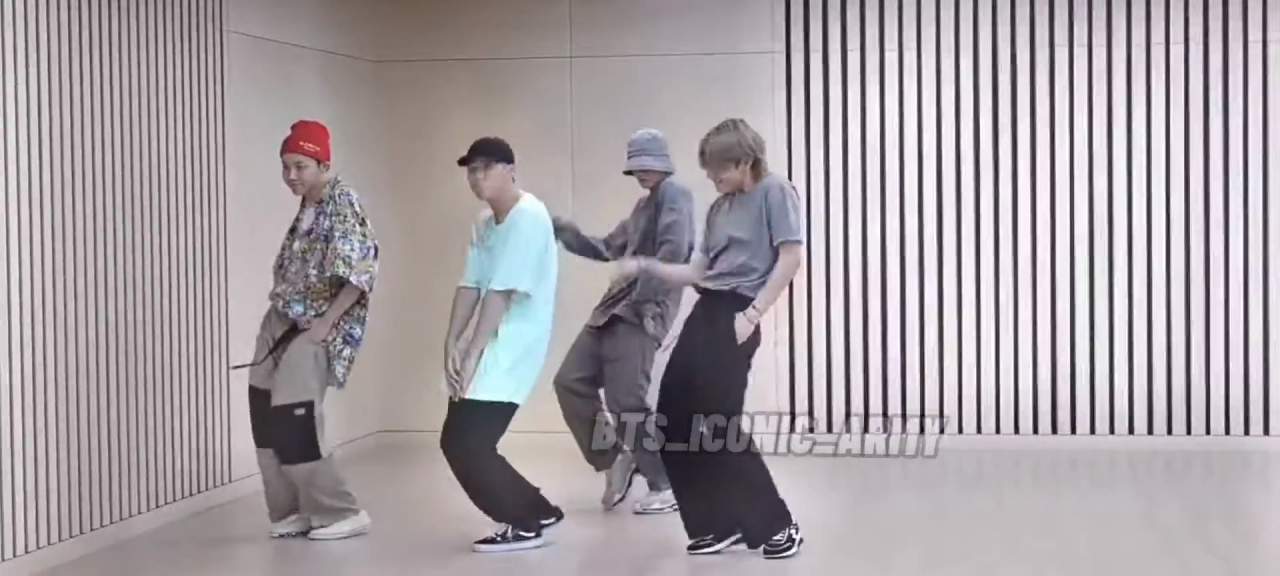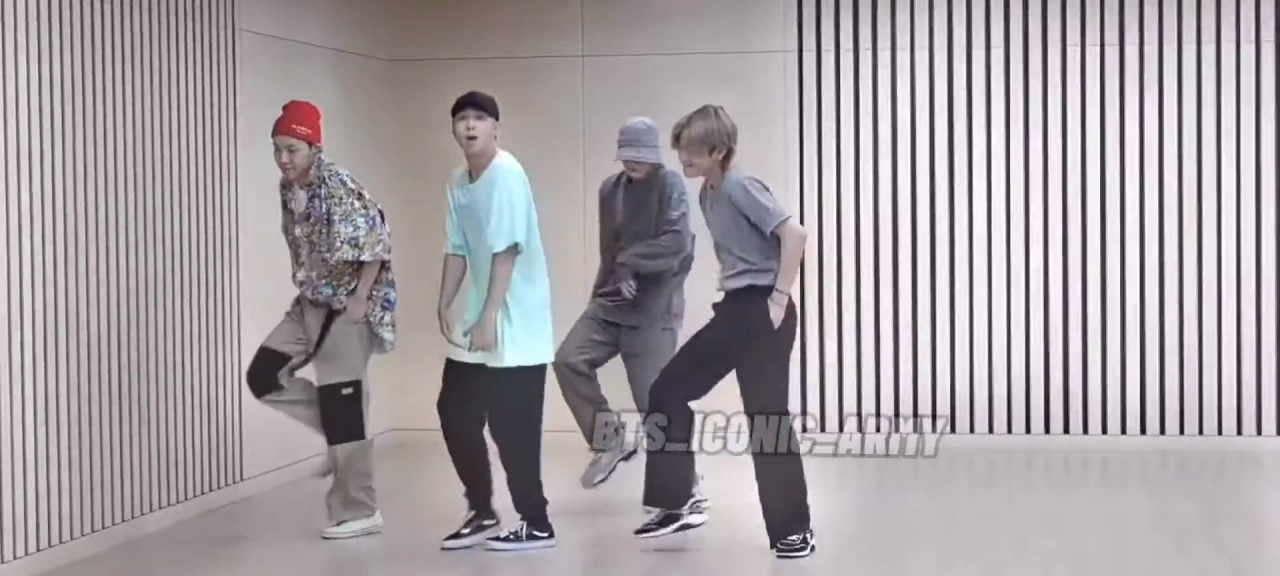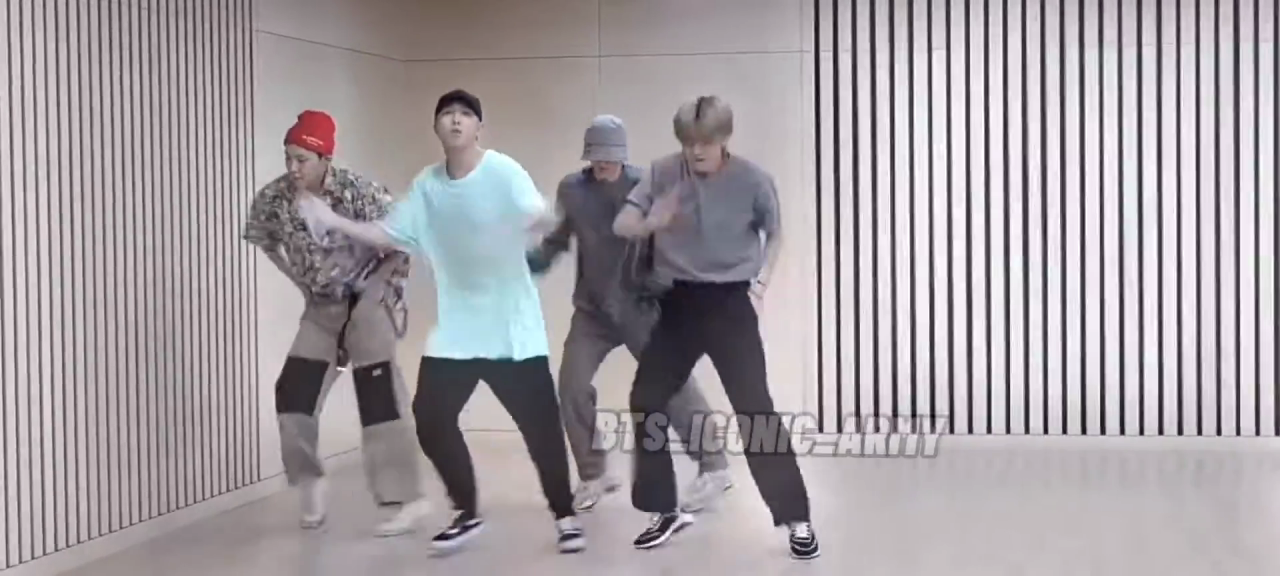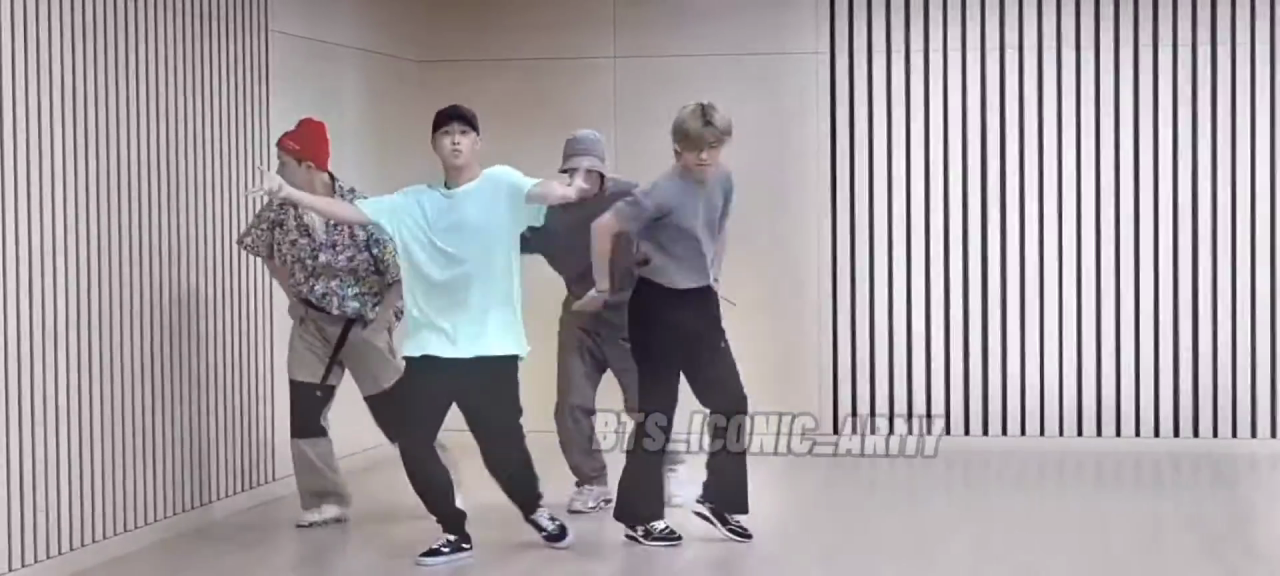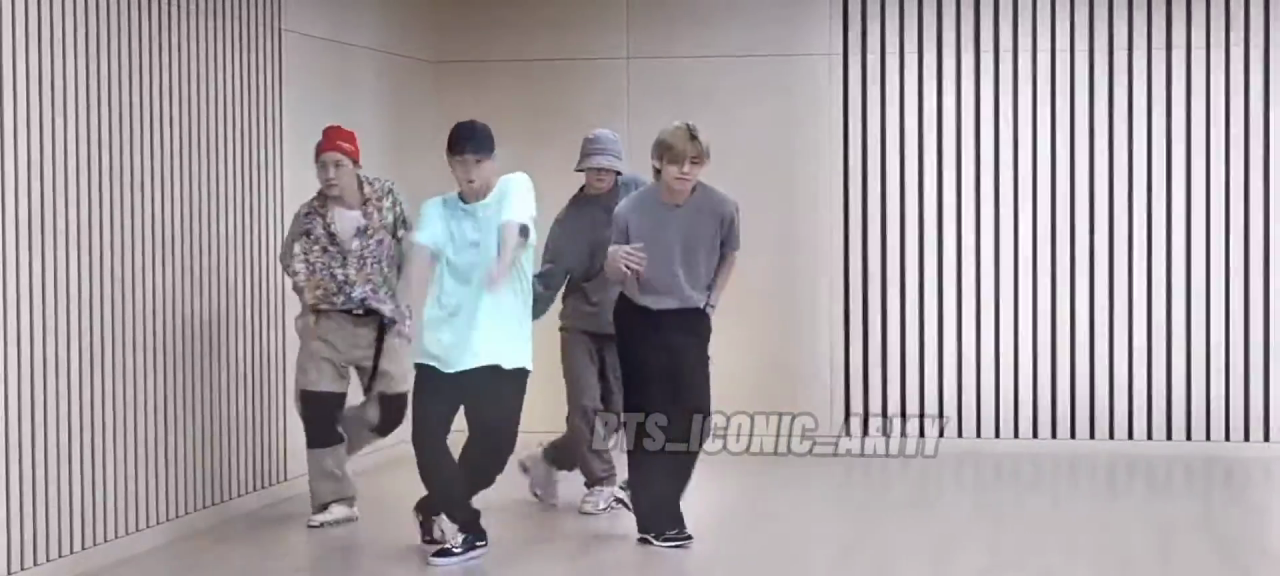
dt=0.3s
person 1, frame 1
left shoulder: (529, 217)
right shoulder: (485, 224)
left elbow: (501, 294)
right elbow: (470, 287)
left wrist: (470, 358)
right wrist: (451, 345)
left hip: (510, 353)
right hip: (486, 352)
left knee: (467, 444)
right knee: (459, 441)
left ankle: (522, 524)
right ankle: (537, 508)
person 1, frame 2
left shoulder: (506, 174)
right shoulder: (458, 183)
left elbow: (505, 251)
right elbow: (456, 250)
left wrist: (489, 317)
right wrist: (445, 306)
left hip: (517, 320)
right hip: (482, 317)
left knee: (513, 424)
right knee: (455, 412)
left ankle: (536, 523)
right ankle: (481, 510)
person 1, frame 3
left shoulder: (501, 171)
right shoulder: (426, 185)
left elbow: (540, 214)
right elbow: (393, 234)
left wrist: (534, 221)
right wrist: (337, 223)
left hip: (512, 325)
right hip: (456, 327)
left knee: (540, 421)
right knee: (431, 419)
left ankle: (566, 514)
right ankle: (466, 510)
person 1, frame 4
left shoulder: (500, 184)
right shoulder: (413, 202)
left elbow: (539, 191)
right elbow: (353, 213)
left wrist: (568, 191)
right wrist: (291, 194)
left hip: (490, 341)
right hip: (430, 343)
left knee: (501, 438)
right knee: (413, 440)
left ankle: (535, 509)
right ankle: (454, 532)
person 1, frame 5
left shoulder: (515, 187)
right shoulder: (436, 209)
left elbow: (514, 227)
right elbow: (423, 250)
left wrist: (504, 258)
left hip: (499, 349)
right hip: (441, 347)
left knee: (493, 446)
right knee: (428, 439)
left ankle: (436, 512)
right ankle: (468, 528)
person 2, frame 1
left shoulder: (777, 192)
right shoulder: (719, 207)
left elbow: (791, 258)
left wrist: (753, 314)
right wrist: (646, 266)
left hip: (733, 319)
right hip: (703, 315)
left knee: (719, 427)
right knee: (671, 423)
left ankle: (778, 525)
right ankle: (726, 521)
person 2, frame 2
left shoulder: (739, 187)
right shoulder: (708, 194)
left elbow: (794, 234)
left wrist: (780, 297)
left hip: (762, 312)
right hip: (735, 309)
left knee: (767, 418)
right knee: (668, 393)
left ankle: (794, 528)
right ankle: (676, 503)
person 2, frame 3
left shoulder: (754, 179)
right shoulder: (666, 172)
left elbow: (774, 237)
right elbow: (623, 226)
left wrist: (756, 284)
right wrist: (654, 220)
left hip: (730, 304)
right hip: (681, 302)
left knee: (754, 409)
right knee: (648, 402)
left ankle: (795, 517)
right ankle: (661, 511)
person 2, frame 4
left shoulder: (724, 181)
right shoulder: (663, 192)
right elbow: (602, 226)
left wrist: (712, 276)
right wrist: (600, 288)
left hip: (701, 303)
right hip: (658, 304)
left knee: (730, 402)
right knee: (656, 410)
left ankle: (720, 502)
right ankle: (641, 516)
person 2, frame 5
left shoulder: (720, 206)
right shoulder: (631, 209)
left elbow: (728, 257)
right elbow: (614, 267)
left wrist: (711, 302)
right wrist: (617, 260)
left hip: (690, 323)
right hip: (640, 321)
left knee: (696, 422)
right knee: (649, 421)
left ankle: (654, 501)
right ankle: (658, 521)
person 3, frame 1
left shoulder: (344, 204)
right shoulder: (306, 206)
left elbow: (360, 273)
left wrist: (327, 324)
right wrist: (280, 309)
left hip: (313, 331)
right hip: (280, 323)
left knee: (294, 425)
right knee: (268, 424)
left ankle: (344, 514)
right ankle: (296, 511)
person 3, frame 2
left shoulder: (336, 183)
right shoulder: (288, 186)
left elbow: (374, 242)
left wrist: (361, 301)
right wrist: (305, 283)
left hip: (346, 307)
right hip: (310, 304)
left knee: (343, 403)
right knee: (263, 375)
left ankle: (359, 512)
right ankle: (339, 448)
person 3, frame 3
left shoulder: (354, 189)
right shoulder: (276, 196)
right elbow: (264, 237)
left wrist: (382, 285)
right wrist: (298, 277)
left hip: (364, 301)
right hip: (321, 305)
left knee: (379, 394)
right knee: (292, 389)
left ankle: (408, 498)
right ankle: (310, 481)
person 3, frame 4
right shoulder: (282, 208)
left elbow: (398, 267)
right elbow: (266, 251)
left wrist: (384, 320)
right wrist: (293, 297)
left hip: (361, 323)
right hip: (312, 321)
left knee: (394, 410)
right knee: (304, 413)
right ankle: (328, 500)
person 3, frame 5
left shoulder: (386, 199)
right shoulder: (309, 216)
left elbow: (407, 256)
right elbow: (289, 265)
left wrist: (398, 306)
right wrist: (308, 303)
left hip: (381, 323)
right hip: (329, 323)
left knee: (387, 413)
right knee: (318, 411)
left ankle: (335, 446)
right ankle: (336, 502)
person 4, frame 1
left shoulder: (674, 195)
right shoulder: (645, 204)
left elbow: (674, 251)
right elbow: (609, 248)
left wrist: (649, 300)
right wrist: (565, 232)
left hip: (641, 312)
right hip: (615, 309)
left knee: (627, 402)
right knee: (569, 381)
left ankle: (669, 486)
right ankle: (613, 459)
person 4, frame 2
left shoulder: (670, 185)
right shoulder: (611, 188)
left elbow: (678, 242)
left wrist: (631, 264)
right wrist: (602, 290)
left hip: (655, 308)
right hip: (611, 301)
left knee: (655, 397)
right knee: (568, 361)
right ankle: (609, 442)
person 4, frame 3
right shoulder: (573, 189)
right elbow: (557, 240)
right wrist: (532, 261)
left hip: (642, 304)
right hip: (593, 307)
left knee: (675, 383)
right knee: (573, 384)
left ankle: (713, 469)
right ankle: (593, 475)
person 4, frame 4
left shoulder: (627, 195)
right shoulder: (556, 211)
right elbow: (520, 240)
left hip: (629, 318)
right hip: (581, 322)
right knee: (573, 405)
left ankle: (667, 465)
right ankle: (592, 483)
person 4, frame 5
left shoulder: (635, 191)
right shoulder: (570, 218)
right elbow: (548, 276)
right hip: (582, 320)
left knee: (608, 413)
right knee: (585, 408)
left ankle: (546, 462)
right ankle: (602, 483)
